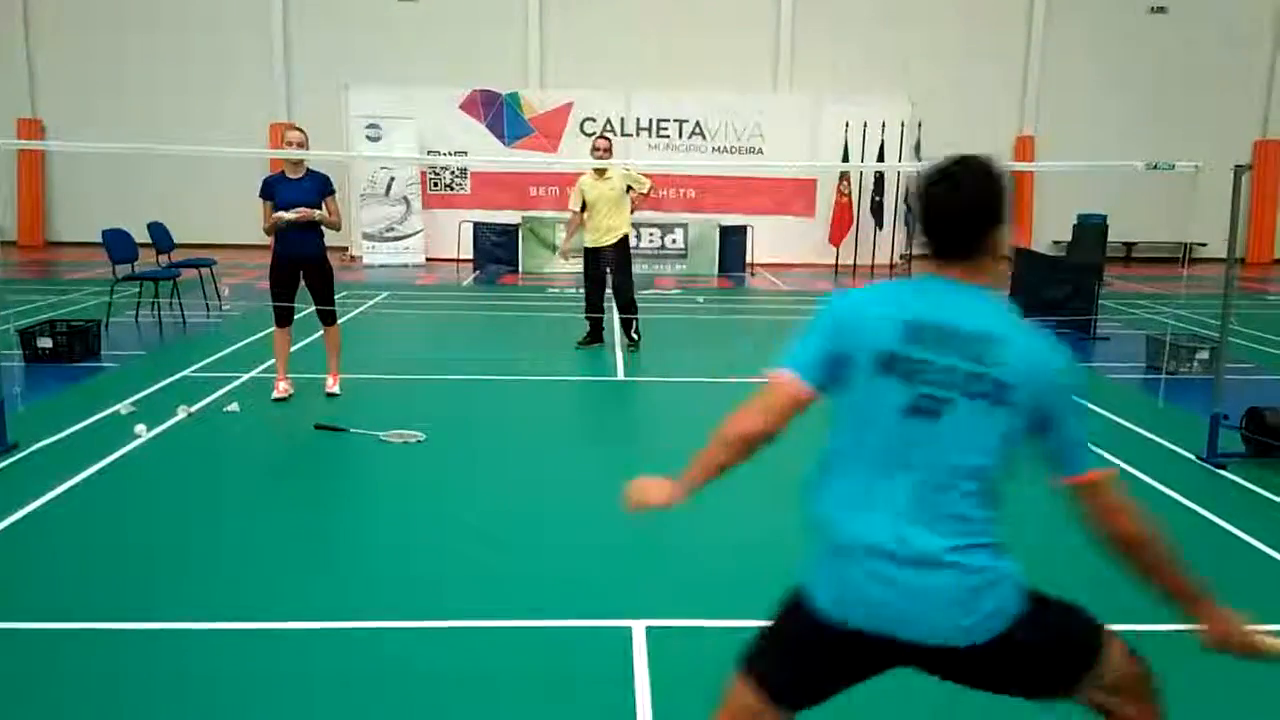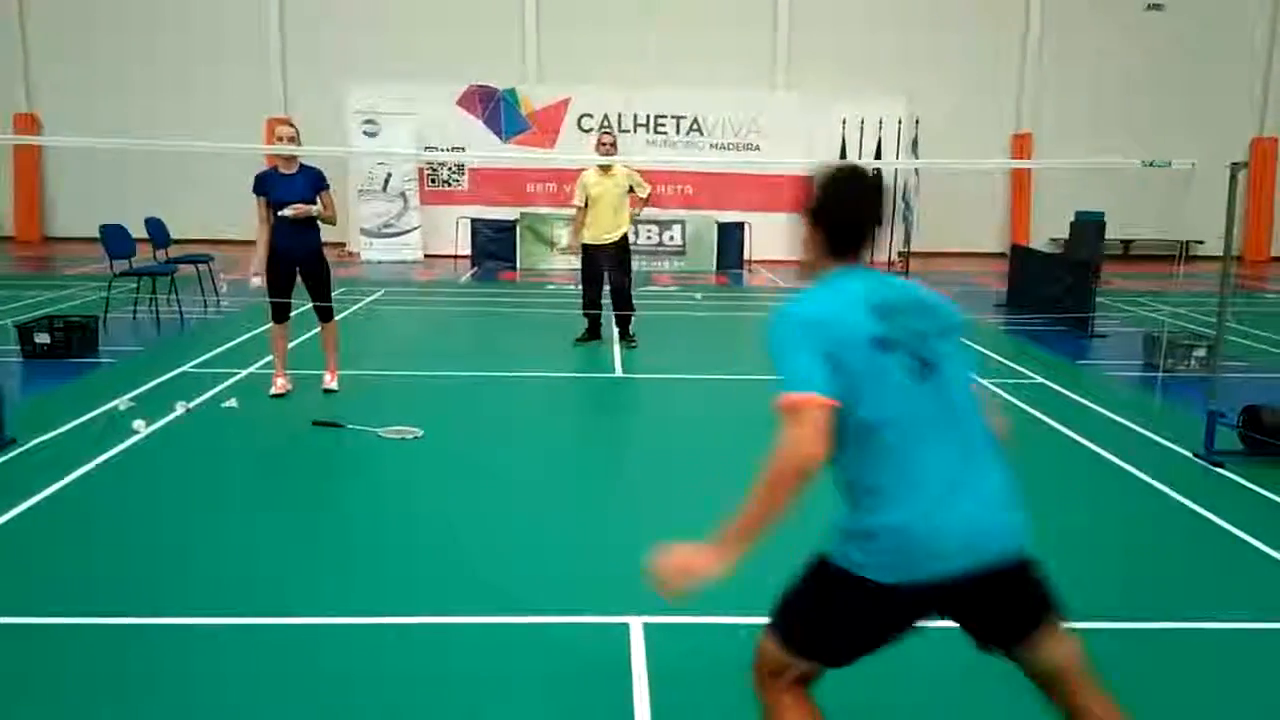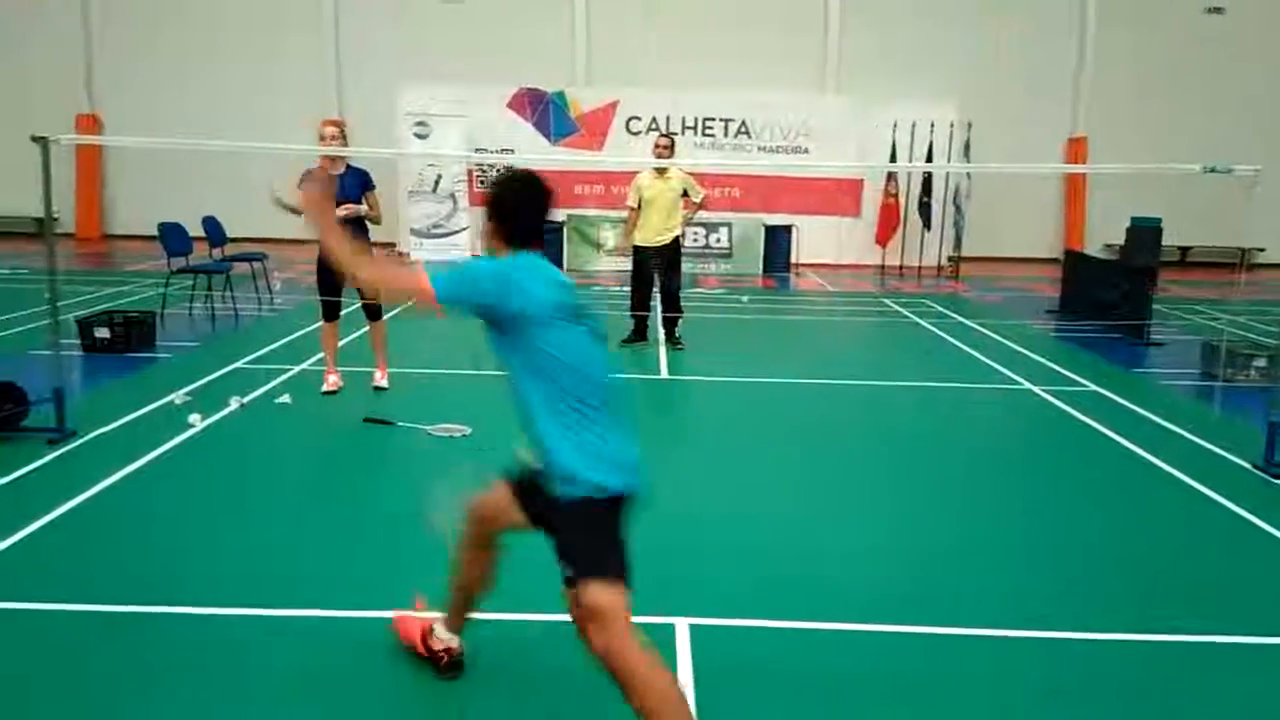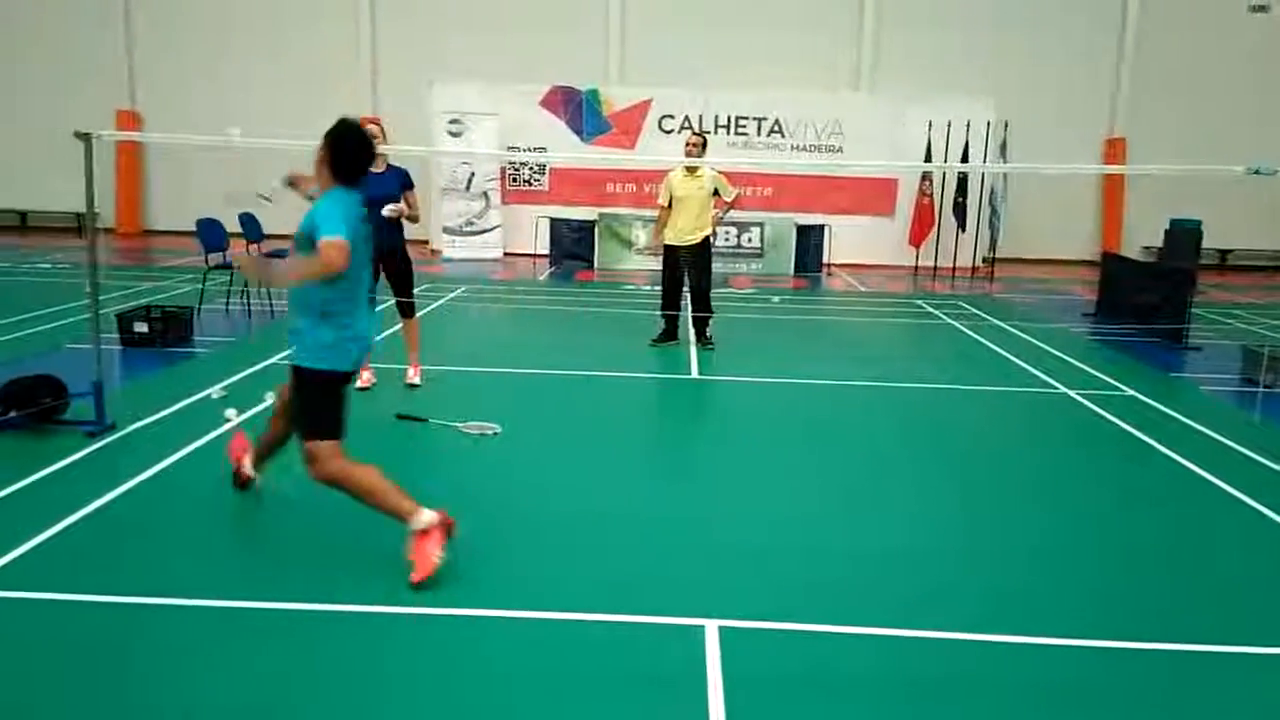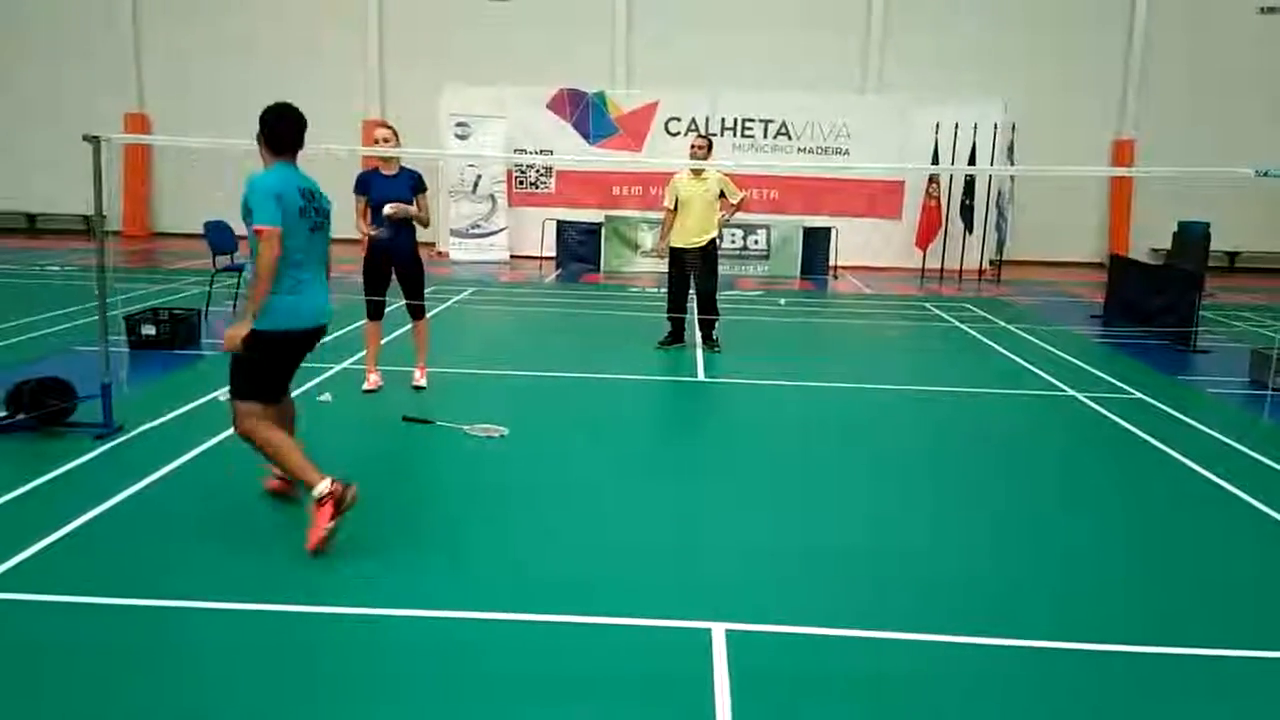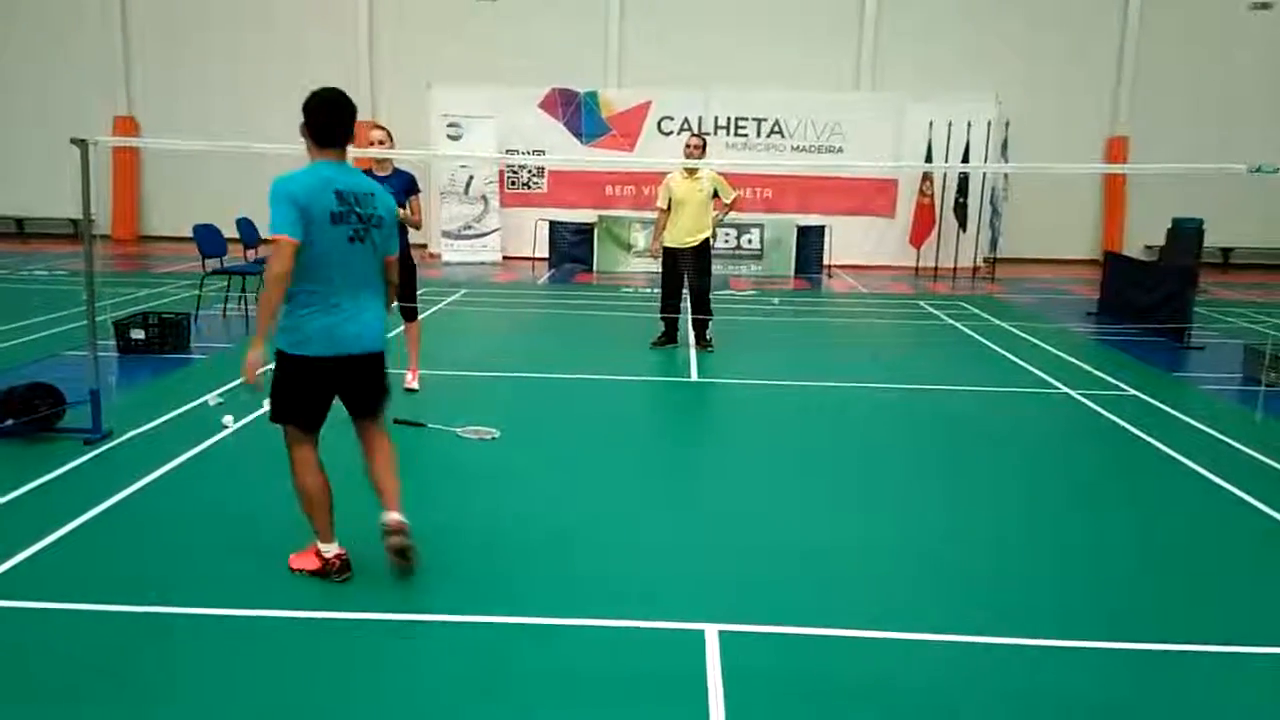
dt=0.5s
person 1, frame 1
left shoulder: (855, 310)
right shoulder: (1042, 360)
left elbow: (756, 423)
right elbow: (1110, 517)
left wrist: (678, 487)
right wrist: (1204, 611)
left hip: (844, 596)
right hip: (970, 605)
person 1, frame 2
left shoulder: (803, 316)
right shoulder: (929, 306)
left elbow: (805, 449)
left wrist: (719, 550)
left hip: (888, 553)
right hip: (990, 538)
left knee: (776, 674)
right knee: (1065, 671)
person 1, frame 3
left shoulder: (498, 278)
right shoulder: (550, 283)
left elbow: (389, 284)
left wrist: (325, 226)
left hip: (590, 477)
right hip: (579, 465)
left knee: (605, 627)
right knee: (482, 518)
right ankle: (446, 637)
person 1, frame 4
left shoulder: (332, 210)
right shoulder: (349, 199)
left elbow: (335, 261)
left wrist: (272, 271)
right wrist: (309, 186)
left hip: (325, 350)
right hip: (326, 343)
left knee: (326, 461)
right knee: (287, 402)
left ankle: (424, 521)
right ankle: (252, 463)
person 1, frame 5
left shoulder: (263, 184)
right shoulder: (312, 189)
left elbow: (271, 252)
left wrist: (245, 319)
left hip: (276, 318)
right hip: (312, 315)
left knee: (250, 419)
right knee: (274, 392)
left ankle: (325, 490)
right ankle: (288, 473)
person 1, frame 6
left shoulder: (292, 187)
right shoulder: (378, 194)
left elbow: (281, 265)
left wrist: (258, 341)
left hip: (307, 341)
right hip: (365, 339)
left knee: (301, 442)
right knee: (373, 430)
left ankle: (328, 551)
right ankle: (394, 519)
person 2, frame 1
left shoulder: (321, 180)
right shoulder: (271, 183)
left elbow: (337, 224)
right elbow: (268, 229)
left wrist: (315, 215)
right wrist: (275, 222)
left hip: (315, 258)
right hip: (283, 260)
left knee: (328, 317)
right knee: (282, 320)
left ankle: (333, 376)
right ankle: (282, 380)
person 2, frame 2
left shoulder: (314, 175)
right shoulder: (264, 179)
left elbow: (332, 217)
right elbow: (264, 223)
left wrist: (312, 210)
right wrist: (259, 259)
left hip: (311, 253)
right hip: (280, 256)
left knee: (325, 313)
right knee: (279, 316)
left ankle: (331, 371)
right ankle: (280, 375)
person 2, frame 3
left shoulder: (360, 175)
left elbow: (377, 217)
right elbow: (301, 207)
left wrist: (359, 211)
right wrist: (286, 204)
left hip: (360, 252)
right hip: (329, 253)
left knee: (373, 311)
right knee: (330, 314)
left ankle: (381, 369)
right ankle: (331, 373)
person 2, frame 4
left shoulder: (400, 175)
left elbow: (416, 216)
left wrist: (404, 211)
left hip: (394, 250)
left knee: (407, 309)
left ankle: (414, 366)
right ankle: (364, 370)
person 2, frame 5
left shoulder: (413, 178)
right shoulder: (365, 179)
left elbow: (426, 220)
right elbow: (360, 219)
left wrist: (409, 211)
right wrist: (366, 231)
left hip: (407, 253)
right hip: (377, 253)
left knee: (417, 311)
right knee: (374, 312)
left ankle: (420, 369)
right ankle: (372, 372)
person 2, frame 6
left shoulder: (406, 179)
left elbow: (418, 222)
left wrist: (399, 214)
left hip: (399, 254)
left knee: (409, 312)
left ankle: (413, 371)
person 3, frame 1
left shoulder: (623, 175)
right shoulder: (583, 182)
left elbow: (647, 185)
right elbow: (576, 214)
left wrist: (636, 202)
right wrist: (566, 240)
left hip: (618, 242)
right hip: (592, 244)
left knee: (623, 290)
right knee: (592, 292)
left ankle: (632, 333)
right ankle: (594, 333)
person 3, frame 2
left shoulder: (626, 174)
right shoulder: (586, 177)
left elbow: (646, 191)
right elbow: (581, 210)
left wrist: (637, 209)
right wrist: (574, 236)
left hip: (618, 240)
right hip: (591, 241)
left knee: (621, 288)
right knee: (591, 289)
left ankle: (626, 331)
right ankle: (592, 330)
person 3, frame 3
left shoulder: (682, 178)
right shoulder: (641, 179)
left elbow: (700, 197)
right elbow: (633, 211)
left wrist: (689, 215)
right wrist: (627, 237)
left hip: (669, 243)
right hip: (643, 243)
left knee: (670, 291)
right knee: (640, 291)
left ankle: (672, 333)
right ankle: (639, 332)
person 3, frame 4
left shoulder: (713, 177)
right shoulder: (672, 177)
left elbow: (732, 196)
right elbow: (664, 210)
left wrist: (719, 214)
right wrist: (656, 236)
left hip: (700, 242)
right hip: (673, 242)
left knee: (700, 290)
right knee: (670, 290)
left ankle: (703, 333)
right ankle: (670, 331)
person 3, frame 5
left shoulder: (719, 179)
right shoulder: (677, 180)
left elbow: (738, 198)
right elbow: (670, 212)
left wrist: (726, 217)
right wrist: (662, 239)
left hip: (706, 245)
right hip: (679, 244)
left knee: (707, 293)
right knee: (676, 293)
left ankle: (709, 336)
right ankle: (676, 334)
person 3, frame 6
left shoulder: (712, 178)
right shoulder: (670, 179)
left elbow: (732, 198)
right elbow: (663, 212)
left wrist: (720, 217)
right wrist: (656, 240)
left hip: (700, 245)
right hip: (673, 245)
left knee: (700, 293)
right knee: (670, 293)
left ankle: (702, 335)
right ankle: (669, 334)
